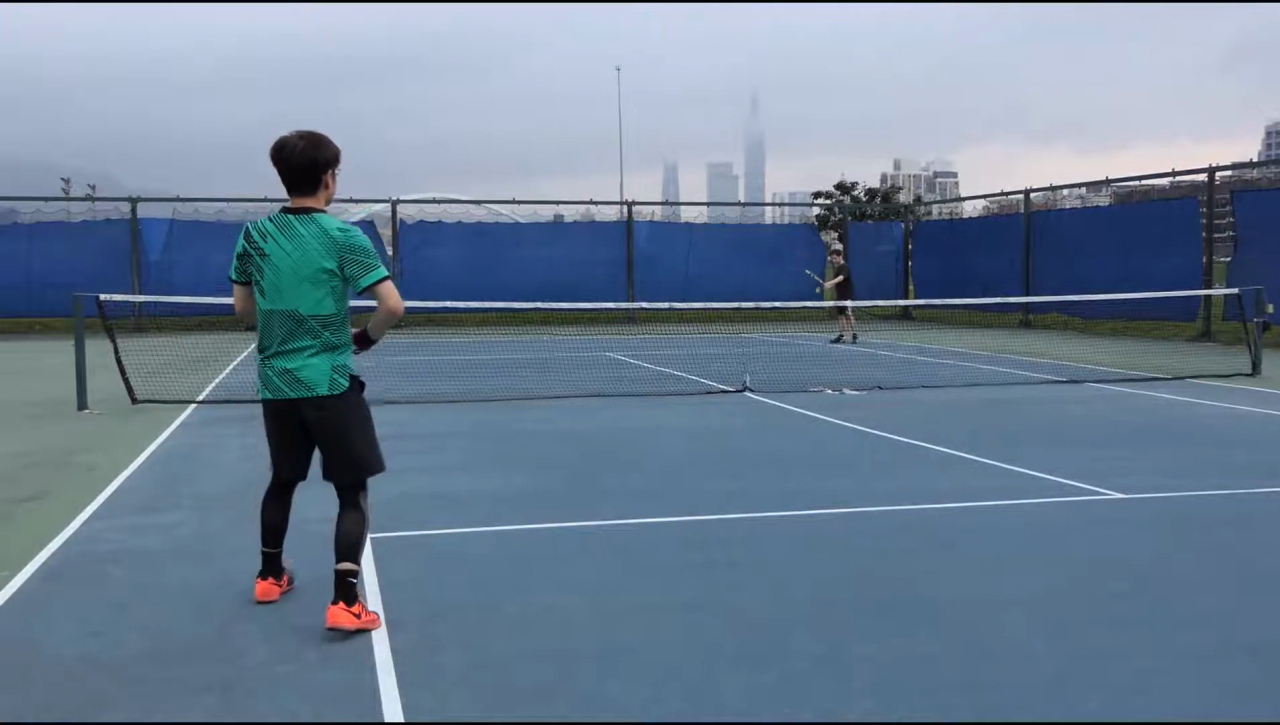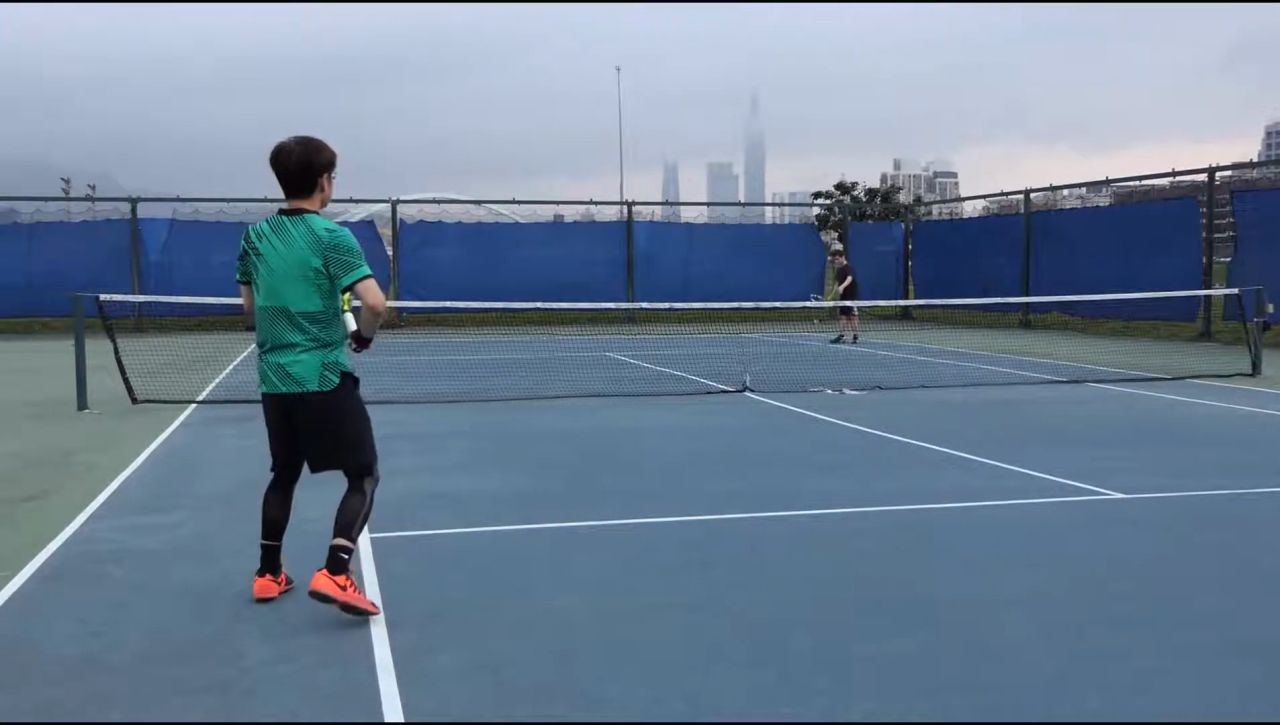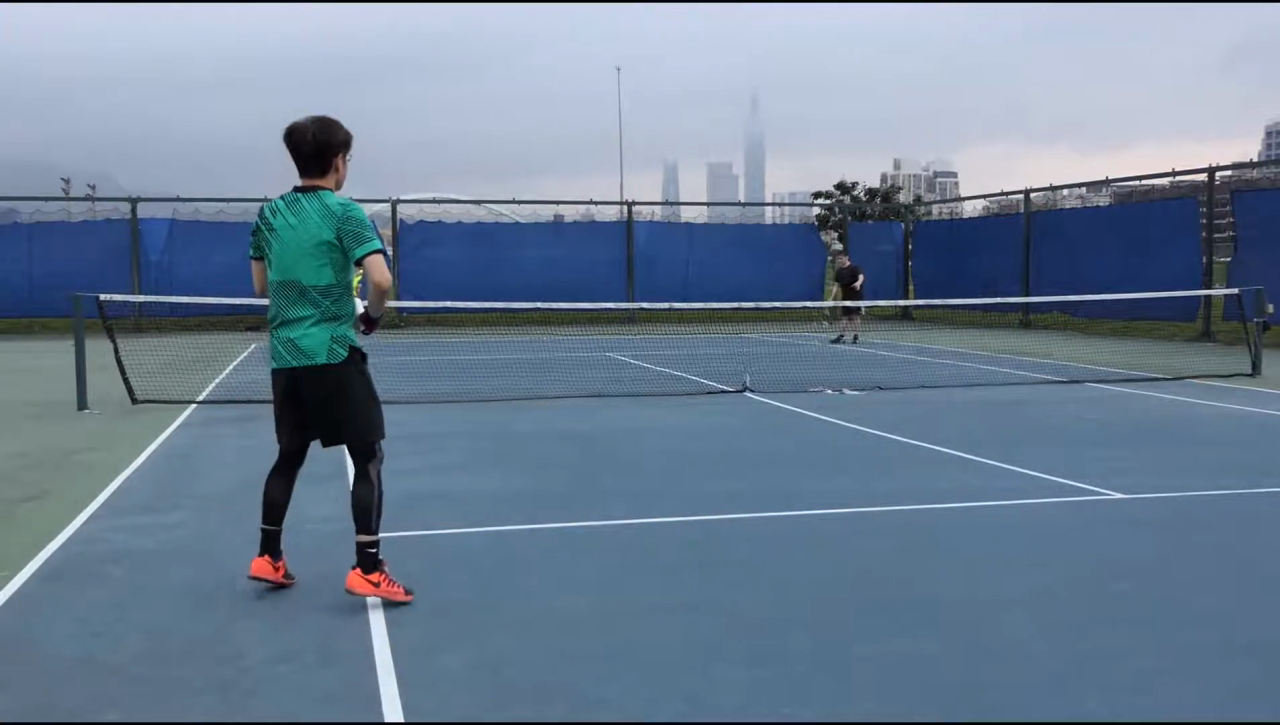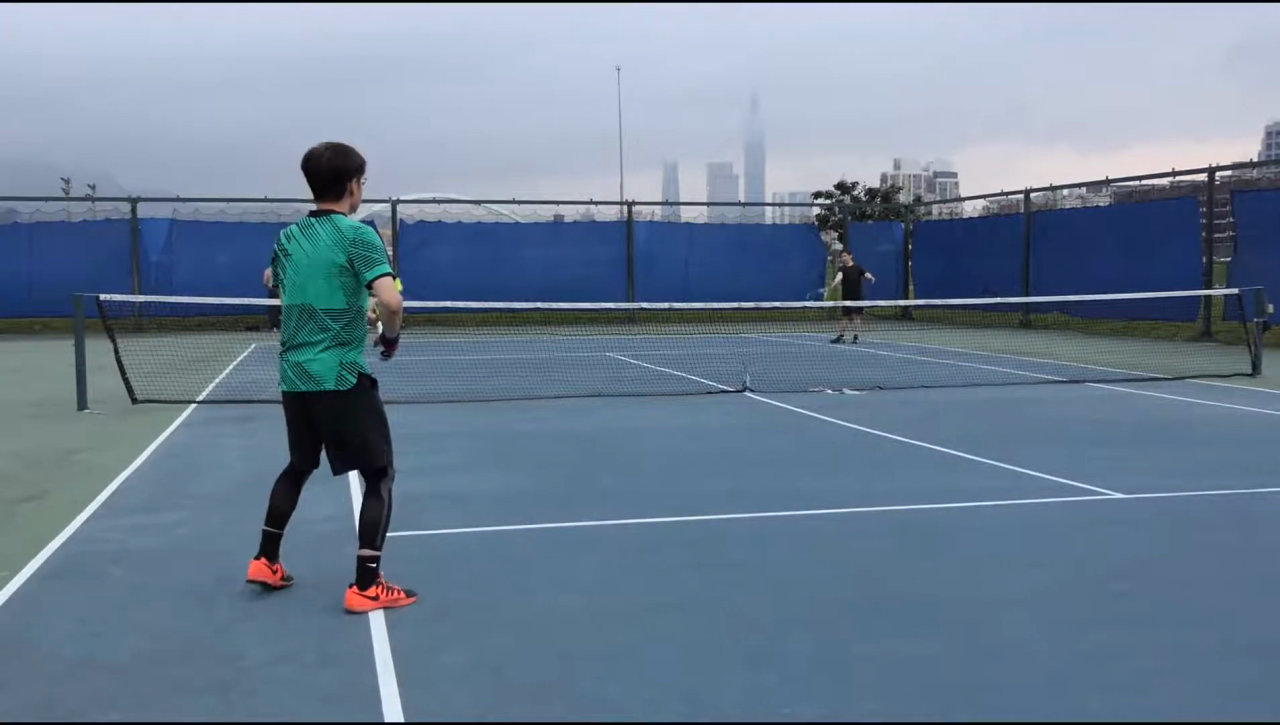
dt=0.2s
person 1, frame 1
left shoulder: (255, 235)
right shoulder: (344, 237)
left elbow: (244, 309)
right elbow: (393, 306)
right wrist: (367, 336)
left hip: (277, 384)
right hip: (332, 383)
left knee: (284, 479)
right knee: (353, 492)
left ankle: (270, 576)
right ankle: (344, 600)
person 1, frame 2
left shoulder: (255, 236)
right shoulder: (332, 237)
left elbow: (249, 306)
right elbow: (375, 304)
right wrist: (363, 335)
left hip: (275, 380)
right hip: (324, 379)
left knee: (284, 472)
right knee: (363, 475)
left ankle: (268, 573)
right ankle: (334, 572)
person 1, frame 3
left shoulder: (270, 214)
right shoulder: (345, 213)
left elbow: (260, 283)
right elbow: (381, 279)
right wrist: (370, 316)
left hip: (285, 356)
right hip: (333, 356)
left knee: (289, 455)
right knee: (368, 457)
left ankle: (268, 558)
right ankle: (369, 570)
person 1, frame 4
left shoulder: (287, 238)
right shoulder: (358, 236)
right elbow: (391, 301)
right wrist: (389, 337)
left hip: (295, 377)
right hip: (343, 377)
left knee: (298, 465)
right knee: (379, 475)
left ankle: (266, 560)
right ankle: (366, 585)
